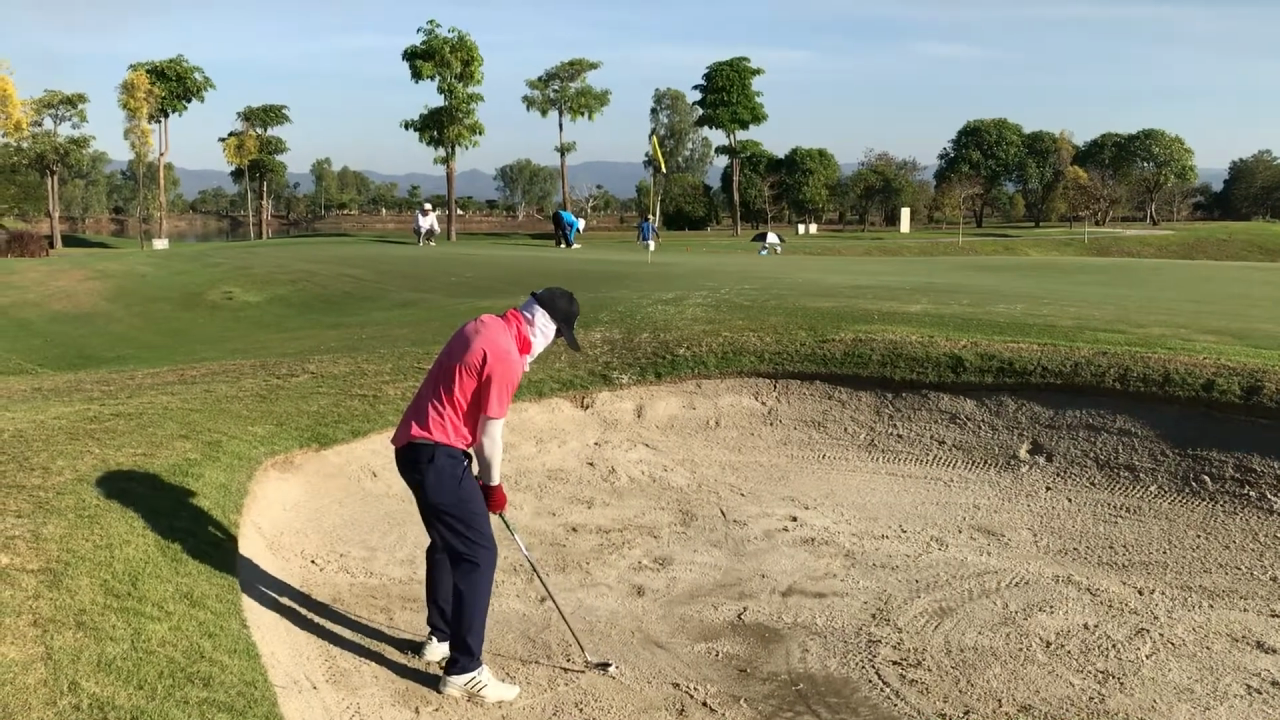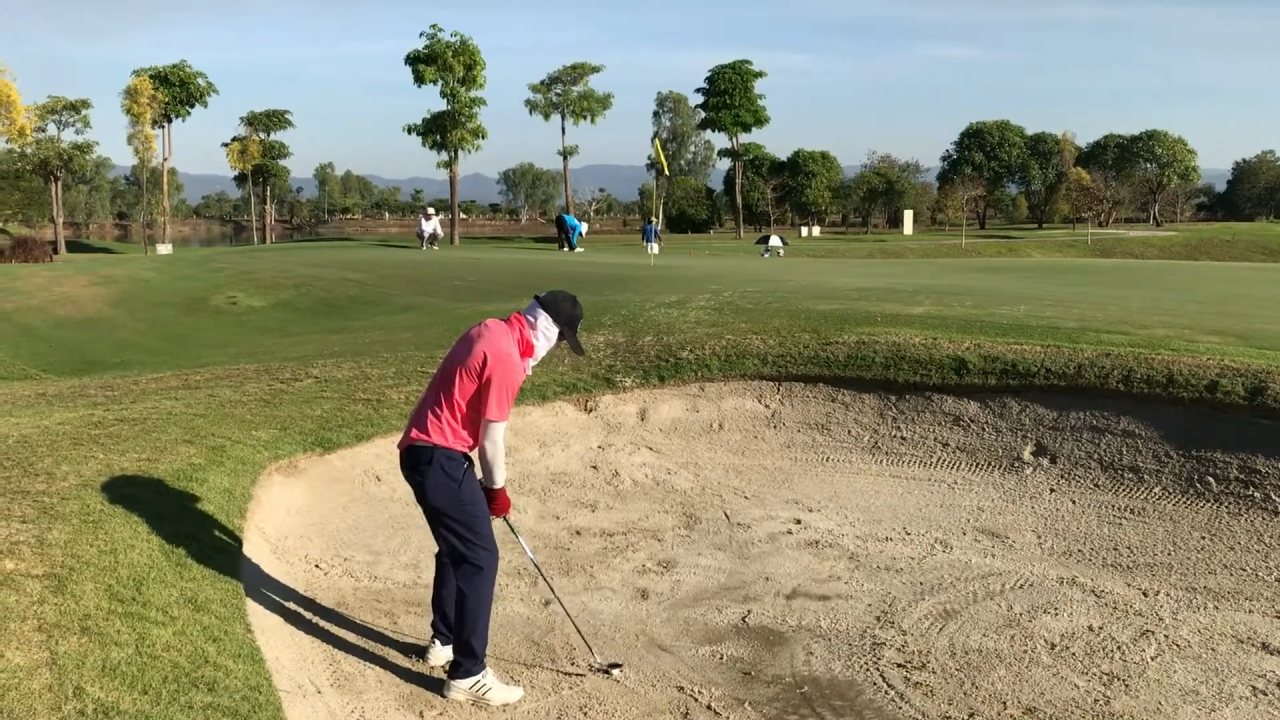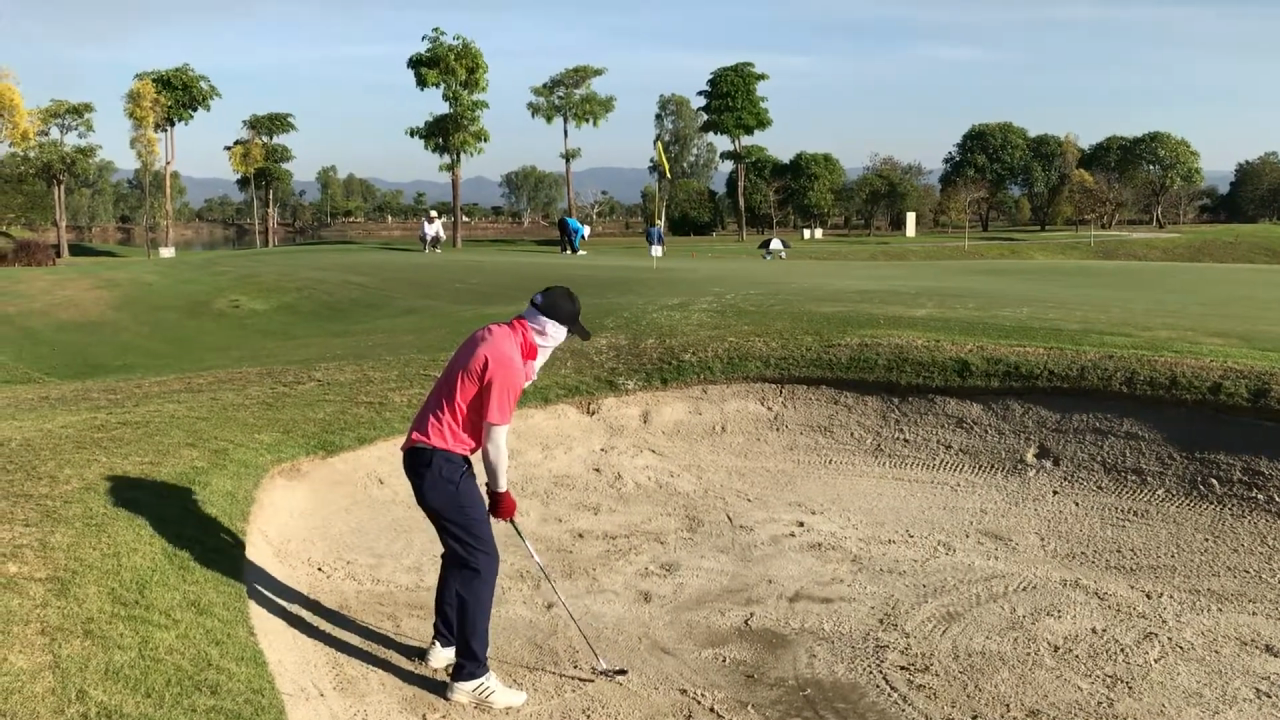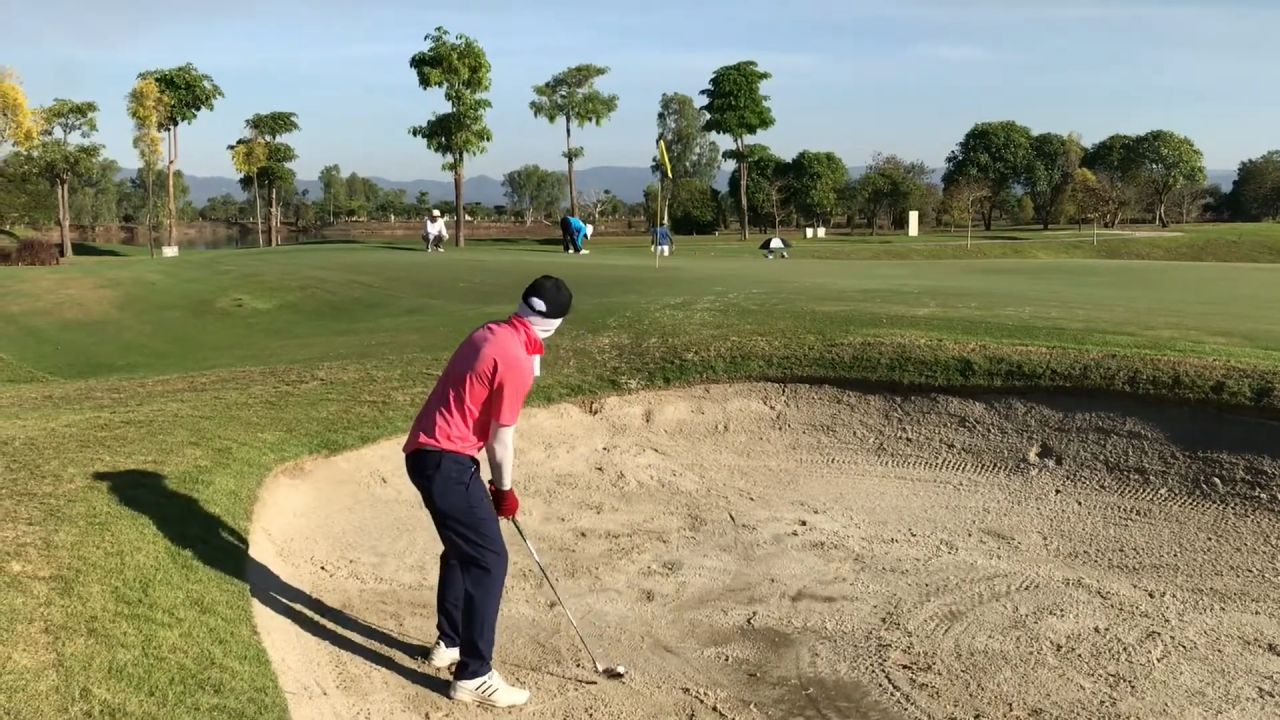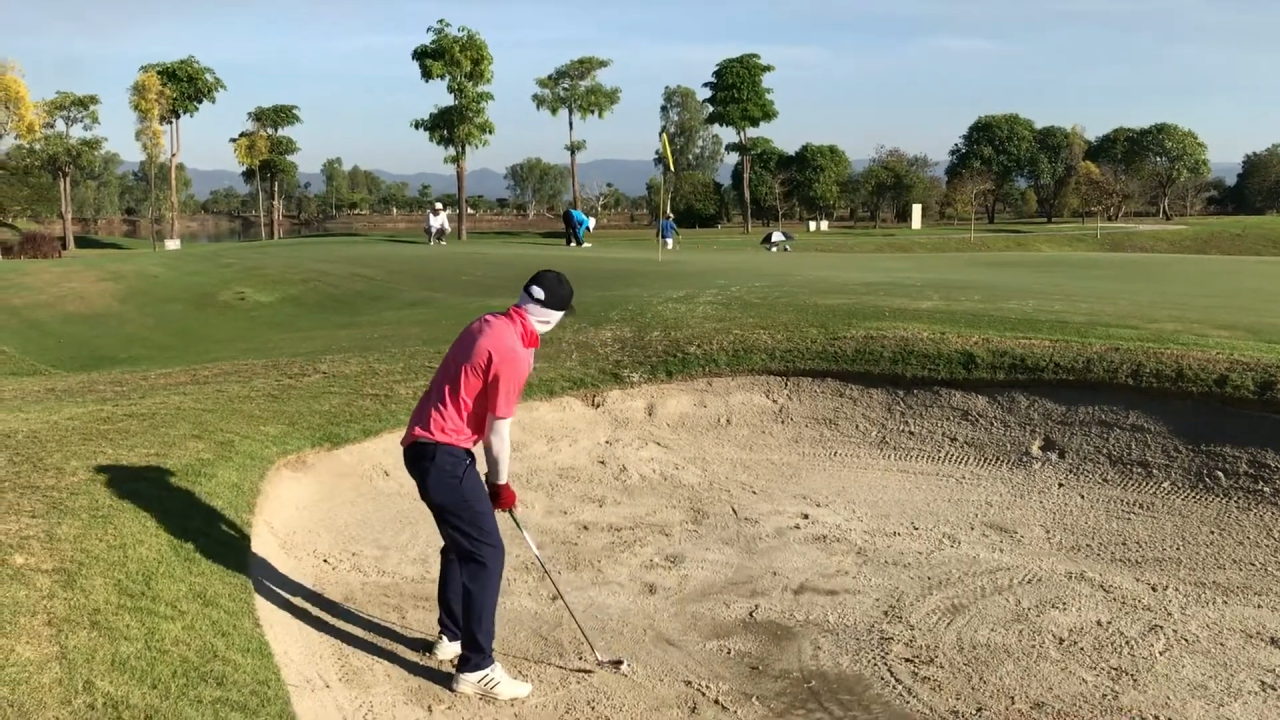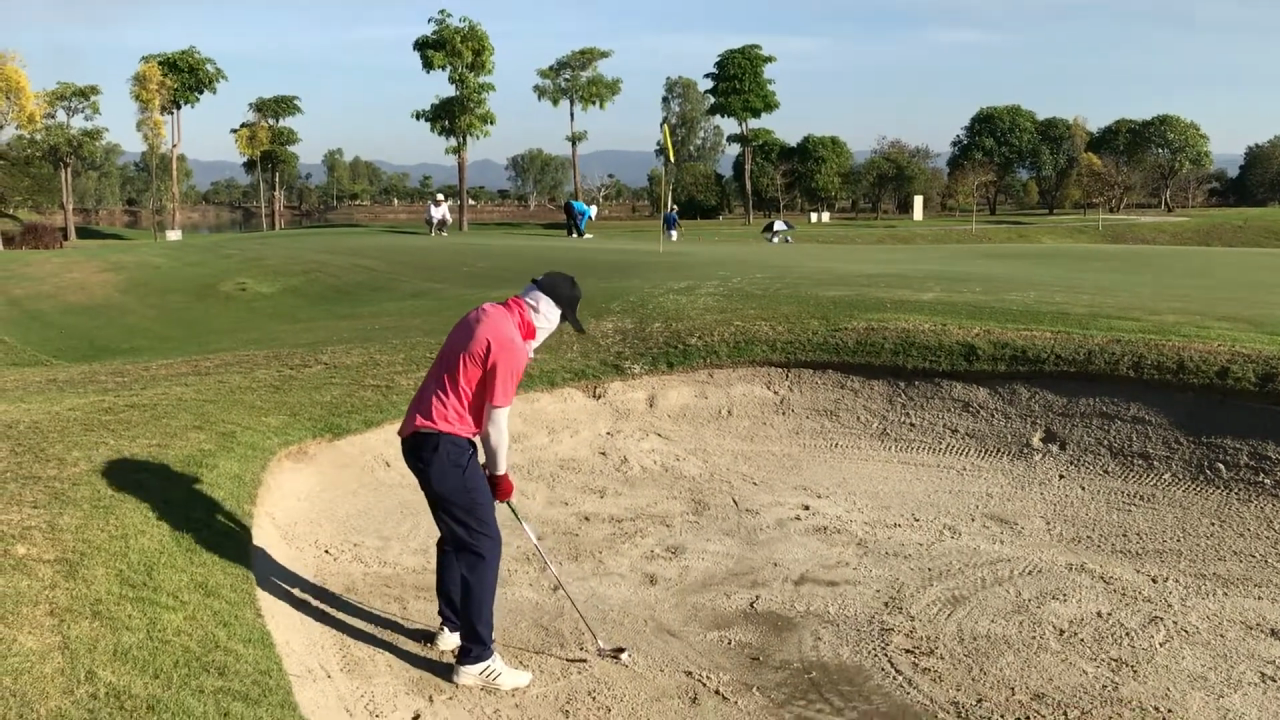
dt=0.3s
person 1, frame 1
left shoulder: (485, 325)
right shoulder: (506, 357)
right elbow: (489, 434)
left wrist: (484, 479)
right wrist: (493, 486)
left hip: (414, 445)
right hip: (439, 456)
left knee: (448, 544)
right knee: (478, 555)
left ankle: (441, 637)
right ankle: (463, 671)
person 1, frame 2
left shoulder: (489, 329)
right shoulder: (507, 360)
right elbow: (490, 437)
left wrist: (487, 484)
right wrist: (495, 489)
left hip: (419, 450)
right hip: (441, 459)
left knee: (456, 549)
right knee: (480, 559)
left ankle: (444, 641)
right ankle: (467, 675)
person 1, frame 3
left shoulder: (495, 334)
right shoulder: (508, 361)
right elbow: (494, 440)
right wrist: (501, 492)
left hip: (425, 453)
right hip: (442, 461)
left knee: (462, 552)
right knee: (480, 562)
left ankle: (445, 644)
right ankle: (469, 677)
person 1, frame 4
left shoulder: (489, 332)
right shoulder: (517, 364)
right elbow: (500, 439)
left wrist: (495, 486)
right wrist: (505, 490)
left hip: (424, 452)
right hip: (448, 462)
left knee: (460, 550)
right knee: (489, 560)
left ankle: (449, 642)
right ankle: (473, 676)
person 1, frame 5
left shoulder: (488, 324)
right shoulder: (513, 354)
right elbow: (497, 432)
right wrist: (501, 484)
left hip: (423, 445)
right hip: (444, 455)
left knee: (461, 544)
right knee: (486, 554)
left ankle: (452, 636)
right ankle: (475, 669)
person 1, frame 6
left shoulder: (488, 313)
right shoulder: (510, 344)
right elbow: (495, 423)
right wrist: (499, 474)
left hip: (420, 436)
right hip: (444, 445)
left knee: (457, 536)
right knee: (482, 546)
left ankle: (452, 627)
right ankle: (476, 659)
